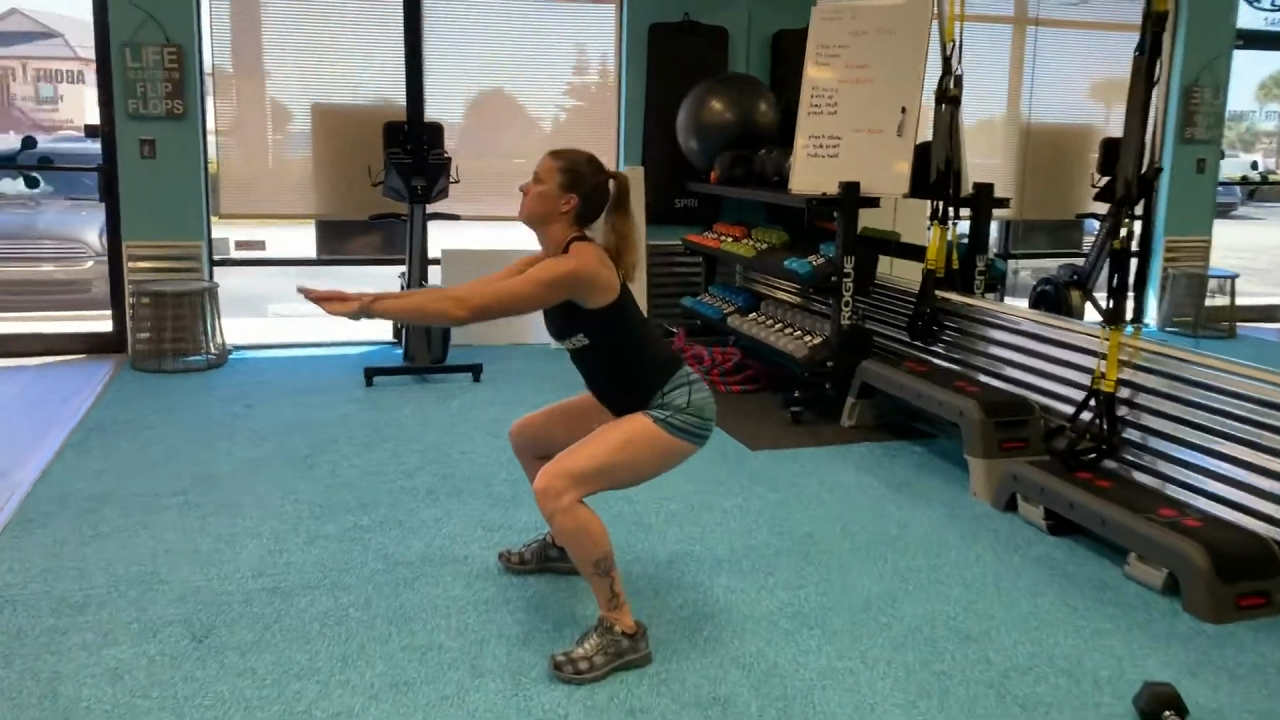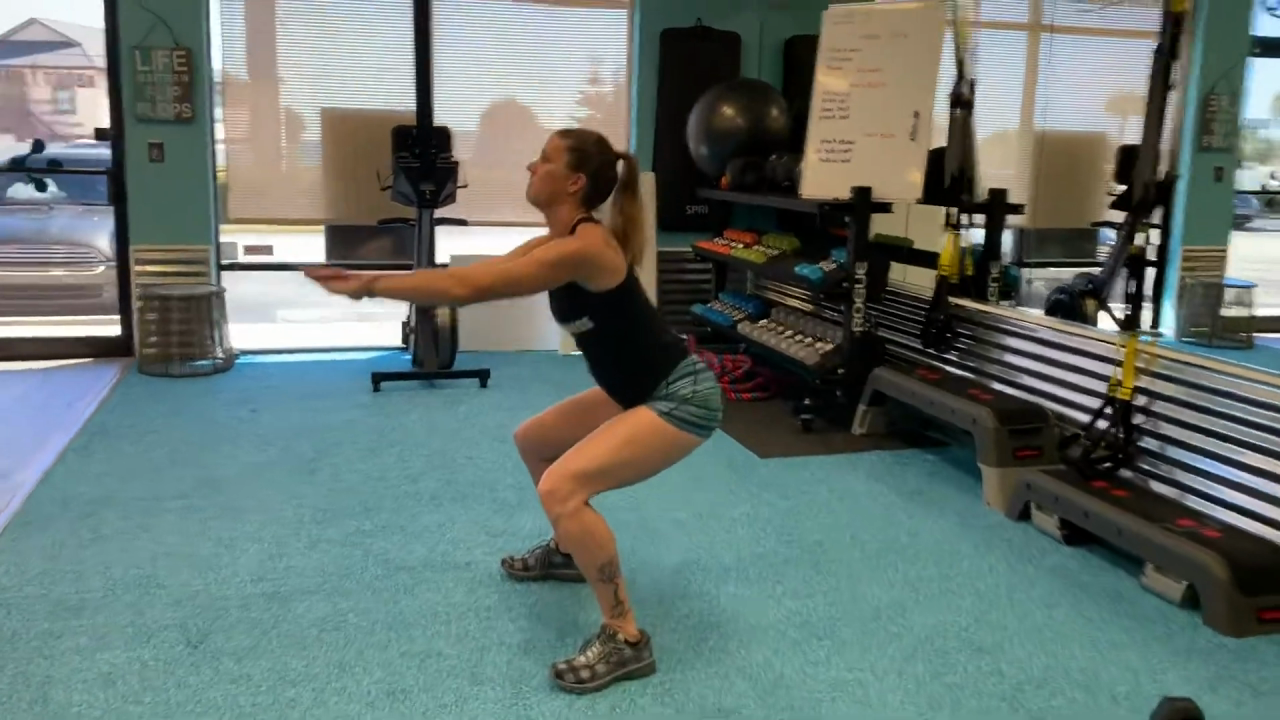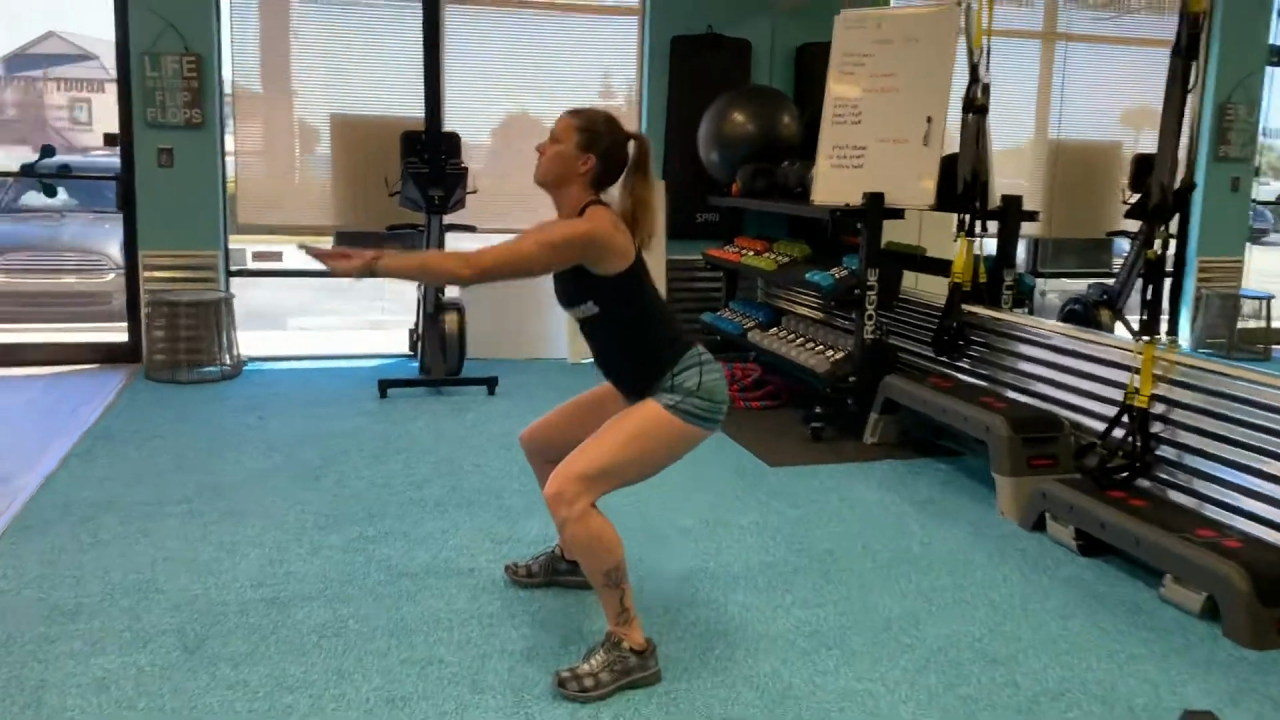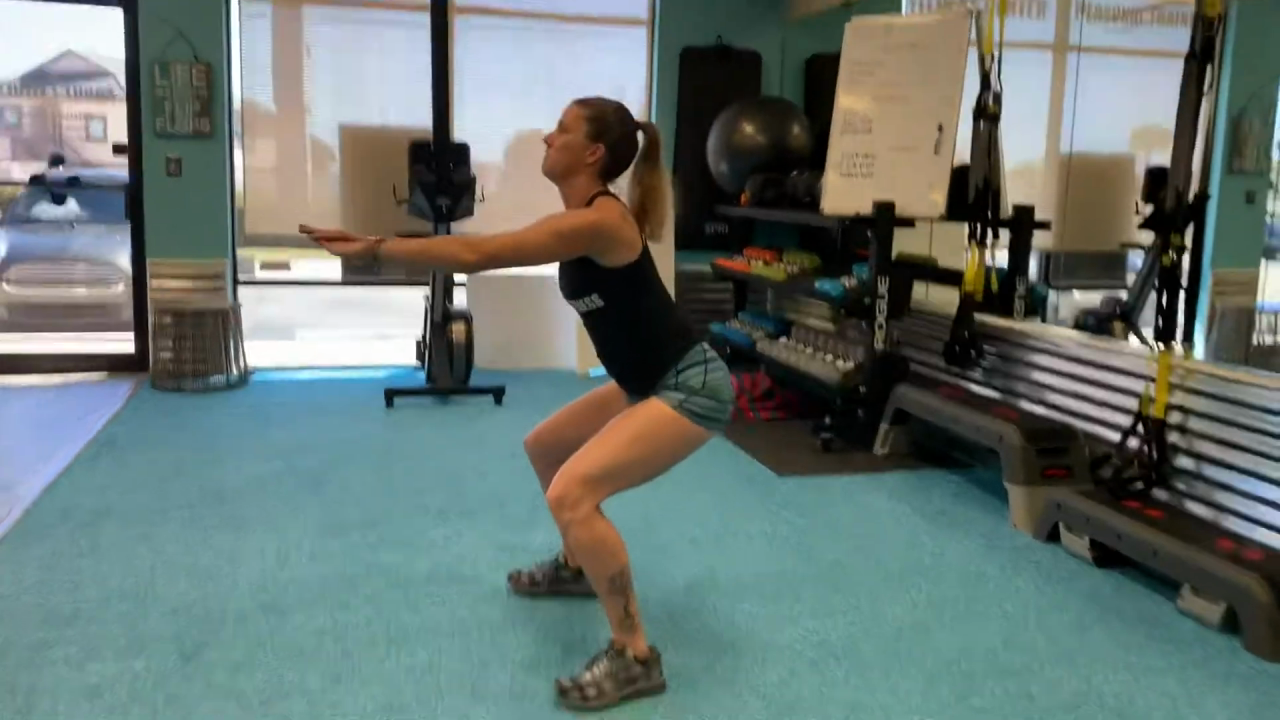
dt=0.1s
person 1, frame 1
left shoulder: (578, 266)
right shoulder: (550, 260)
left elbow: (465, 309)
right elbow: (464, 291)
left wrist: (365, 310)
right wrist: (365, 298)
left hip: (678, 409)
right hip: (634, 401)
left knee: (556, 486)
right knee: (527, 438)
left ankle: (622, 632)
right ankle: (563, 545)
person 1, frame 2
left shoulder: (583, 248)
right shoulder: (561, 242)
left elbow: (467, 289)
right elbow: (471, 275)
left wrist: (367, 287)
right wrist: (369, 276)
left hip: (682, 397)
right hip: (639, 391)
left knee: (561, 487)
right knee: (532, 440)
left ankle: (626, 640)
right ankle: (566, 551)
person 1, frame 3
left shoulder: (591, 231)
right shoulder: (567, 228)
left elbow: (471, 268)
right elbow: (478, 258)
left wrist: (369, 265)
right wrist: (372, 258)
left hip: (688, 389)
right hip: (645, 384)
left knee: (567, 489)
right knee: (538, 443)
left ankle: (631, 647)
right ankle: (573, 557)
person 1, frame 4
left shoulder: (598, 221)
right shoulder: (580, 217)
left elbow: (475, 255)
right elbow: (484, 251)
left wrist: (372, 249)
right wrist: (375, 243)
left hip: (692, 387)
right hip: (650, 383)
left knee: (571, 493)
right knee: (543, 447)
left ankle: (634, 656)
right ankle: (575, 565)
